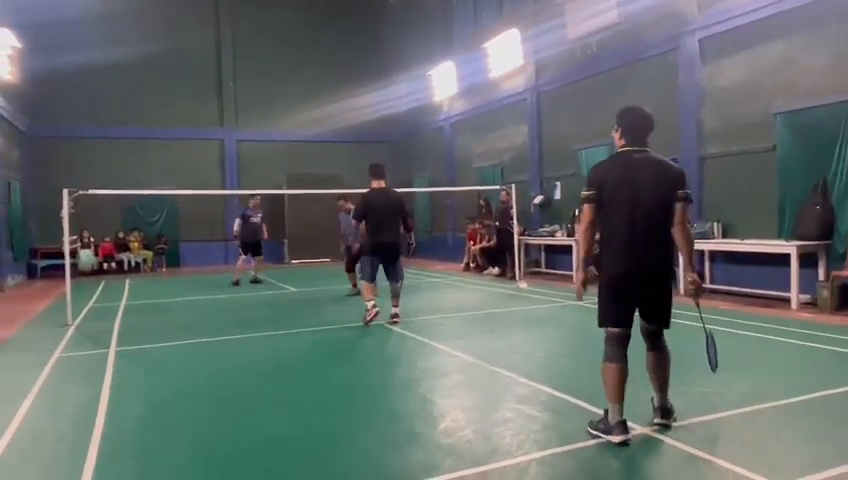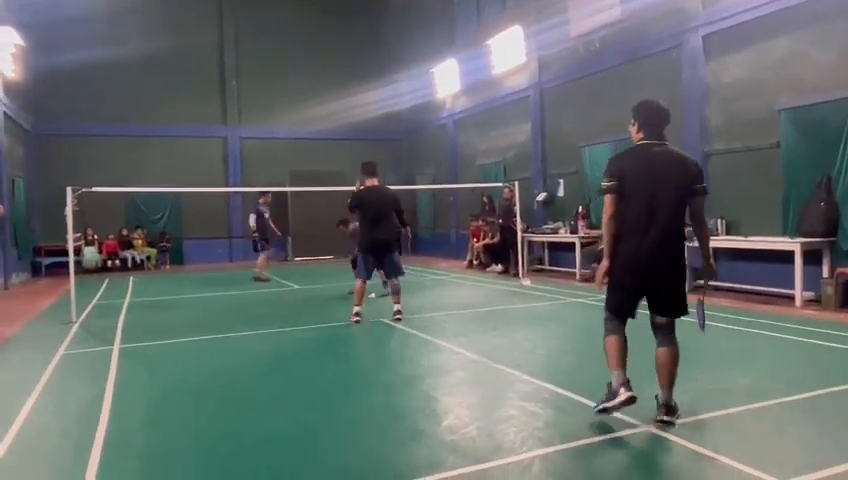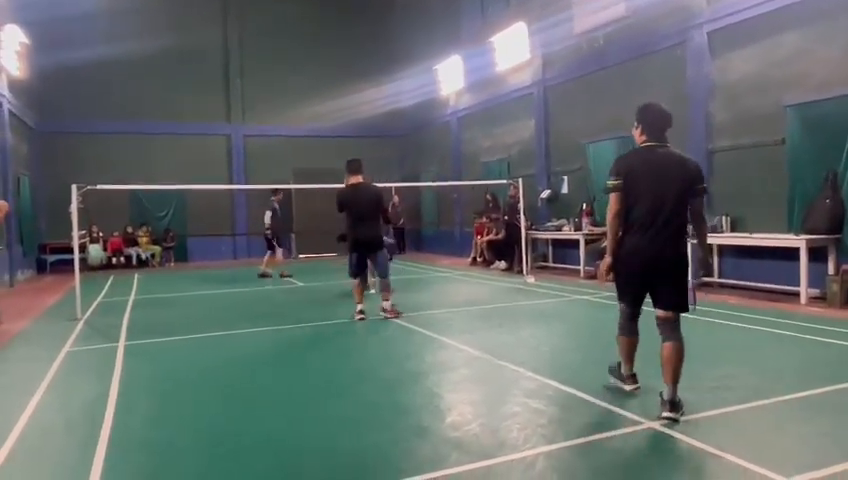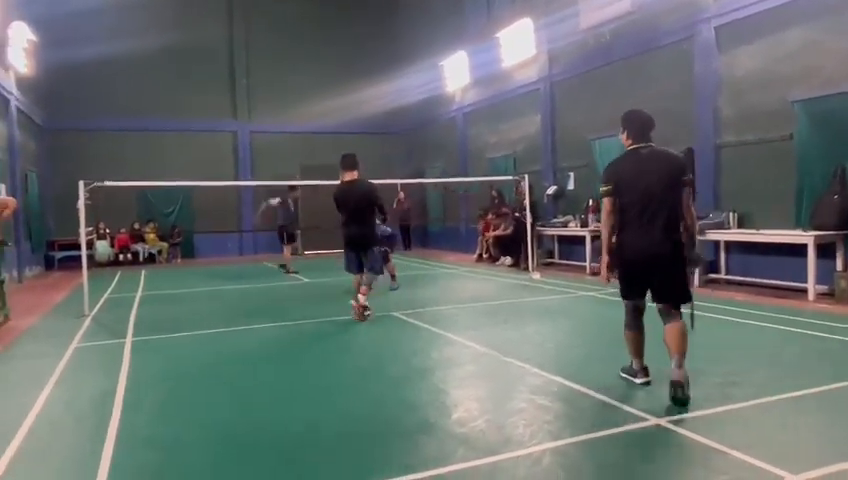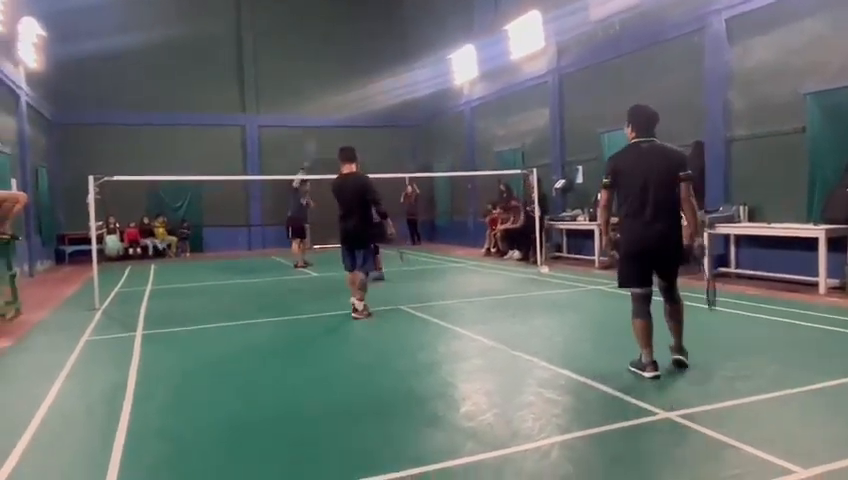
dt=0.3s
person 1, frame 1
left shoulder: (600, 172)
right shoulder: (672, 172)
left elbow: (587, 225)
right elbow: (679, 226)
left wrist: (581, 268)
right wrist: (690, 269)
left hip: (616, 269)
right hip: (657, 270)
left knee: (615, 342)
right knee: (655, 337)
left ankle: (615, 421)
right ankle: (662, 407)
person 1, frame 2
left shoulder: (619, 164)
right shoulder: (688, 166)
left elbow: (610, 216)
right elbow: (698, 217)
left wrist: (606, 257)
right wrist: (706, 257)
left hip: (629, 259)
right hip: (670, 260)
left knee: (614, 320)
right knee: (664, 329)
left ankle: (619, 385)
right ankle: (665, 403)
person 1, frame 3
left shoulder: (624, 163)
right shoulder: (689, 167)
left elbow: (615, 213)
right elbow: (697, 215)
left wrist: (610, 253)
right wrist: (703, 251)
left hip: (632, 254)
right hip: (672, 256)
left knee: (629, 316)
right knee: (669, 324)
left ankle: (626, 374)
right ankle: (670, 399)
person 1, frame 4
left shoulder: (614, 169)
right shoulder: (675, 161)
left elbow: (609, 214)
right elbow: (686, 208)
left wrist: (606, 255)
left hip: (630, 251)
right hip: (667, 249)
left knee: (633, 309)
right knee: (671, 311)
left ankle: (638, 368)
right ankle: (677, 370)
person 1, frame 5
left shoulder: (617, 161)
right shoulder: (676, 156)
left elbow: (605, 204)
right elbow: (686, 200)
left wrist: (605, 234)
right wrist: (694, 233)
left hip: (634, 239)
right hip: (668, 237)
left knee: (640, 299)
right knee: (670, 291)
left ankle: (647, 362)
right ankle: (677, 347)
person 2, frame 1
left shoulder: (366, 197)
right shoulder: (397, 197)
left elbow: (356, 221)
right elbow: (406, 221)
right wrist: (411, 238)
left hip: (373, 245)
right hip: (393, 245)
left knee: (367, 279)
right knee: (395, 280)
left ankle: (371, 306)
right ankle: (395, 312)
person 2, frame 2
left shoulder: (359, 195)
right shoulder: (390, 194)
left elbow: (351, 209)
right elbow: (401, 216)
right wrist: (407, 230)
left hip: (367, 243)
right hip: (387, 242)
left knee: (361, 278)
right knee: (393, 277)
left ankle: (356, 311)
right ankle: (397, 309)
person 2, frame 3
left shoulder: (343, 193)
right shoulder: (374, 190)
right elbow: (385, 214)
right wrist: (389, 225)
left hip: (355, 241)
right hip: (375, 239)
left knee: (358, 277)
right knee: (383, 274)
left ankle: (359, 309)
right ankle: (387, 306)
person 2, frame 4
left shoulder: (338, 191)
right shoulder: (368, 187)
right elbow: (380, 208)
right wrist: (383, 217)
left hip: (350, 237)
right hip: (367, 236)
left knee: (358, 272)
right knee: (372, 270)
left ankle: (363, 305)
right ankle: (361, 299)
person 2, frame 5
left shoulder: (336, 183)
right shoulder: (363, 180)
right elbow: (377, 205)
right wrist: (388, 224)
left hip: (346, 231)
right hip: (363, 231)
left knee: (352, 269)
right knee: (362, 269)
left ankle: (355, 299)
right ankle: (359, 307)
